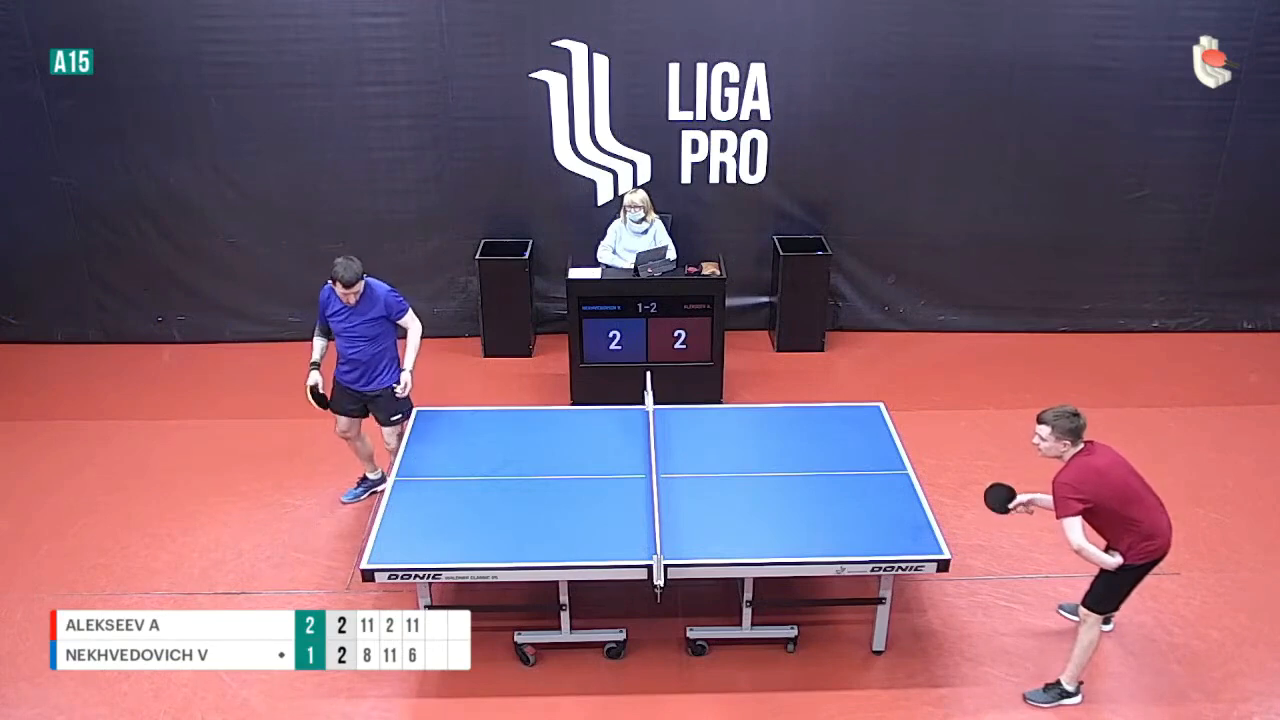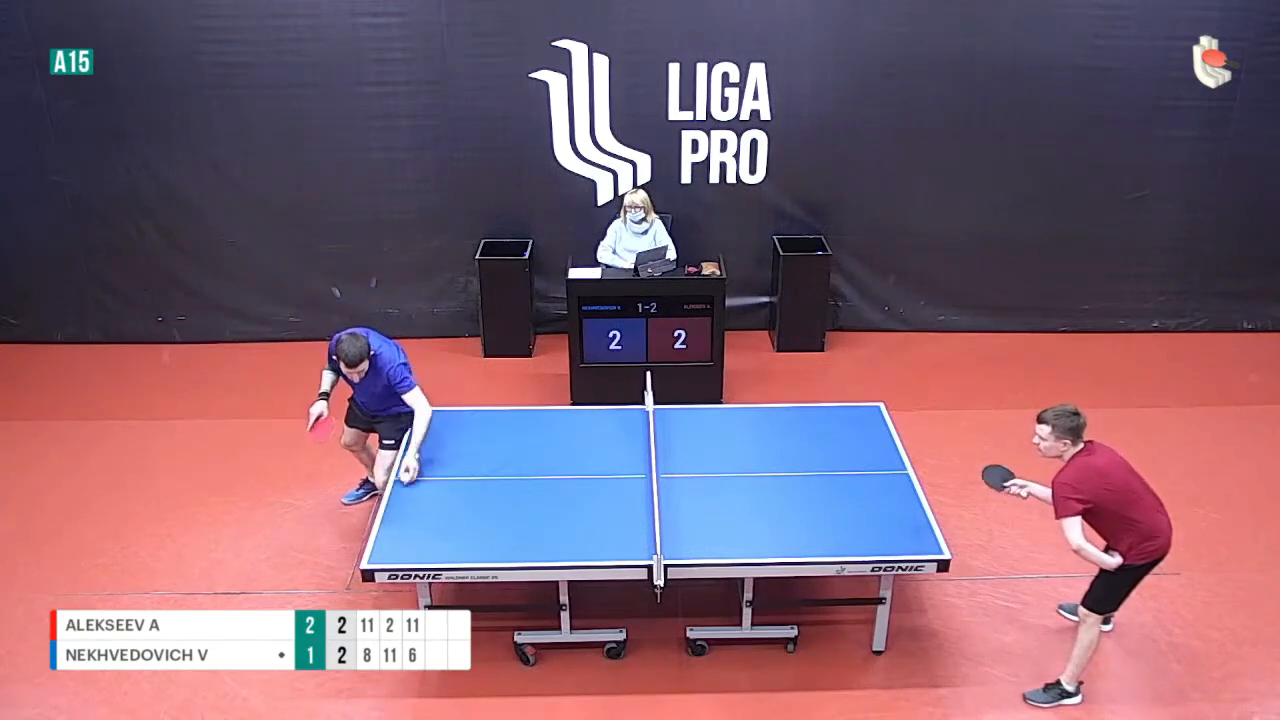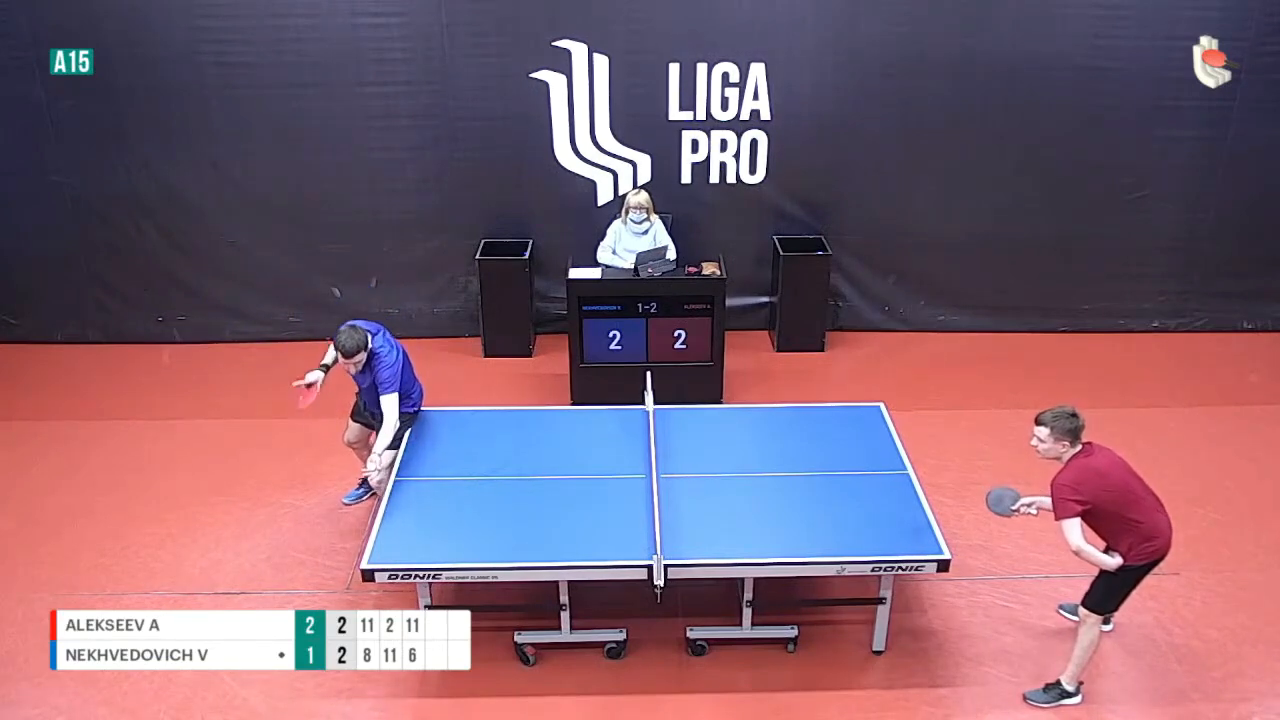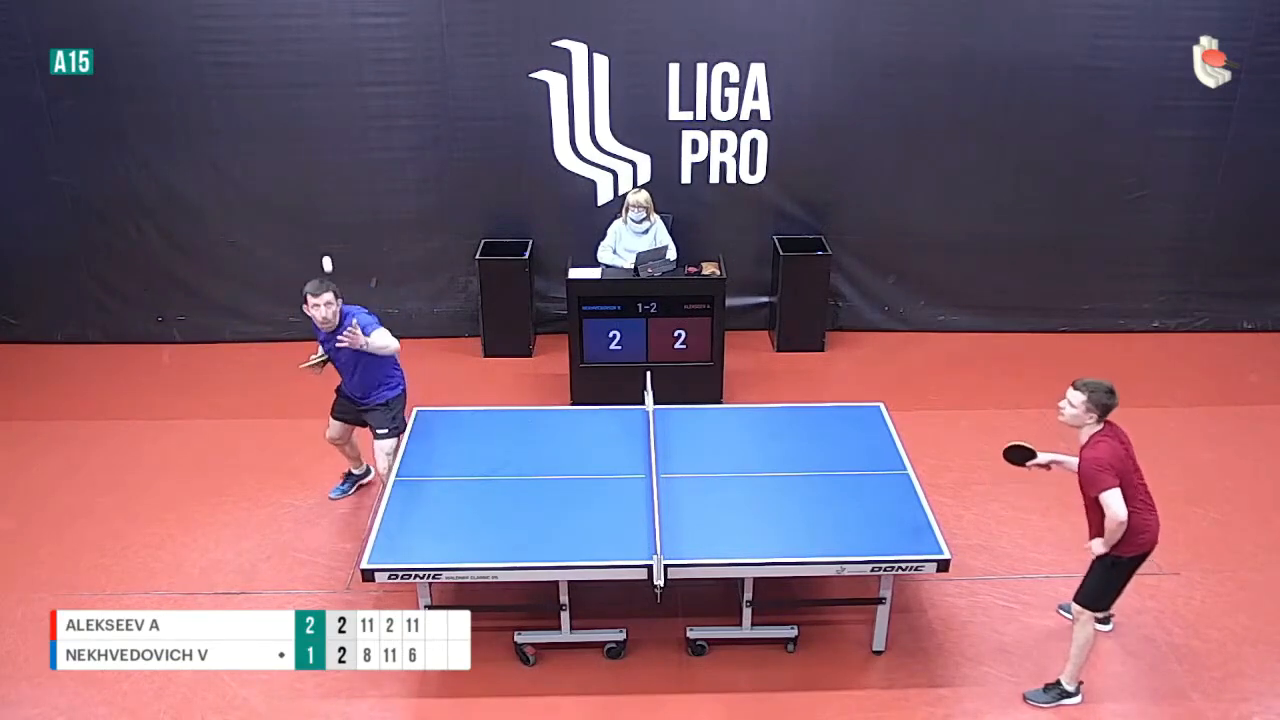
dt=1s
person 1, frame 1
left shoulder: (1067, 479)
right shoulder: (1096, 450)
left elbow: (1078, 544)
left wrist: (1112, 563)
right wrist: (1035, 499)
left hip: (1142, 546)
right hip: (1155, 528)
left knee: (1089, 615)
left ankle: (1067, 688)
right ankle: (1103, 612)
person 1, frame 2
left shoulder: (1066, 479)
right shoulder: (1096, 450)
left elbow: (1077, 544)
left wrist: (1113, 563)
right wrist: (1030, 488)
left hip: (1142, 546)
right hip: (1155, 529)
left knee: (1089, 615)
left ankle: (1068, 688)
right ankle: (1104, 612)
person 1, frame 3
left shoulder: (1065, 482)
right shoulder: (1094, 452)
left elbow: (1076, 545)
left wrist: (1112, 564)
right wrist: (1039, 502)
left hip: (1143, 546)
right hip: (1155, 528)
left knee: (1089, 615)
left ankle: (1068, 687)
right ankle: (1102, 612)
person 1, frame 4
left shoulder: (1095, 457)
right shoulder: (1110, 432)
left elbow: (1117, 515)
left wrist: (1105, 544)
right wrist: (1056, 459)
left hip: (1129, 540)
right hip: (1142, 527)
left knee: (1081, 611)
right knee: (1096, 581)
left ankle: (1068, 687)
right ankle: (1101, 613)
person 2, frame 1
left shoulder: (384, 295)
right shoulder: (326, 297)
left elbow: (414, 327)
right elbow: (322, 333)
left wrist: (407, 370)
right wrist: (315, 365)
left hip: (384, 382)
right hip: (346, 380)
left knee: (394, 444)
right knee: (347, 432)
right ankle: (374, 477)
person 2, frame 2
left shoulder: (390, 363)
right shoulder: (338, 344)
left elbow: (423, 409)
right elbow: (331, 369)
left wrist: (412, 454)
right wrist: (323, 397)
left hip: (396, 409)
right hip: (363, 402)
left knee: (384, 480)
right knee: (350, 443)
right ankle: (373, 480)
person 2, frame 3
left shoulder: (385, 361)
right shoulder: (352, 333)
left elbow: (391, 419)
right elbow: (335, 348)
left wrist: (377, 454)
right wrist: (323, 368)
left hip: (401, 406)
right hip: (370, 396)
left knee: (378, 479)
right knee: (352, 440)
right ankle: (371, 481)
person 2, frame 4
left shoulder: (357, 319)
right shoulder: (319, 324)
left elbow: (393, 345)
left wrist: (364, 343)
right wrist: (321, 356)
left hip: (385, 396)
right hip: (351, 392)
left knee: (386, 471)
right knee: (335, 437)
right ankle: (359, 471)
